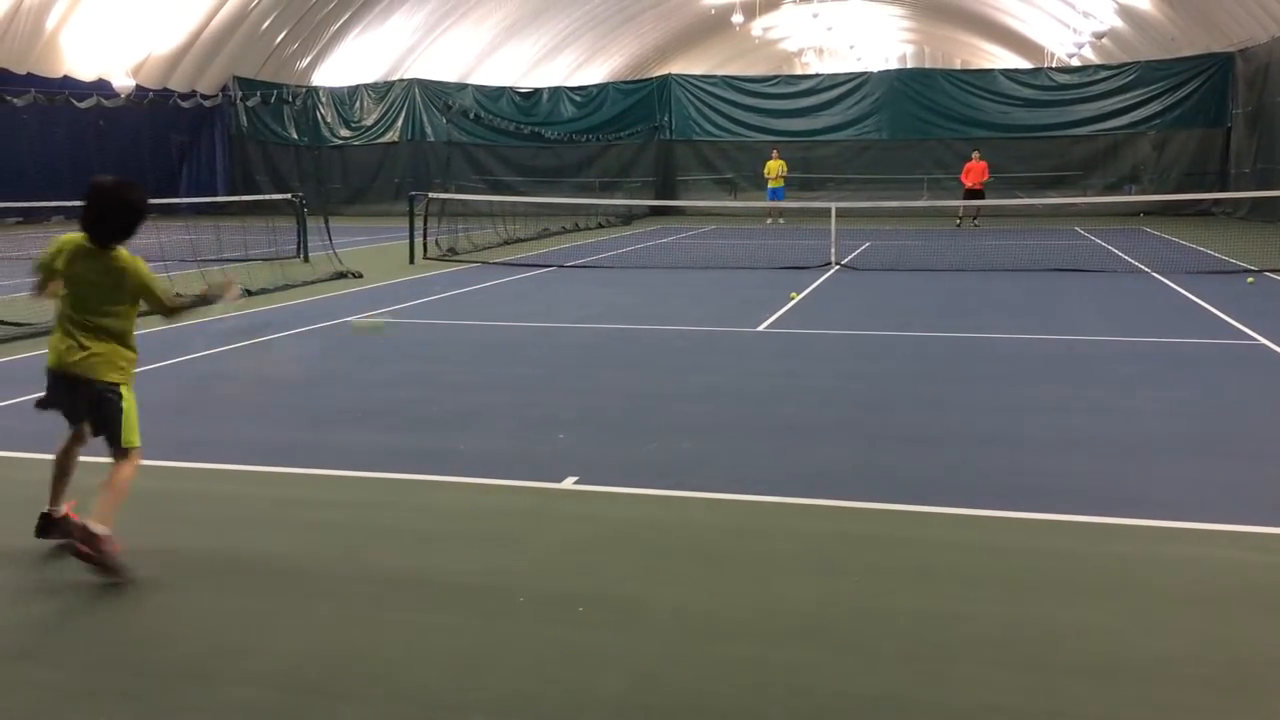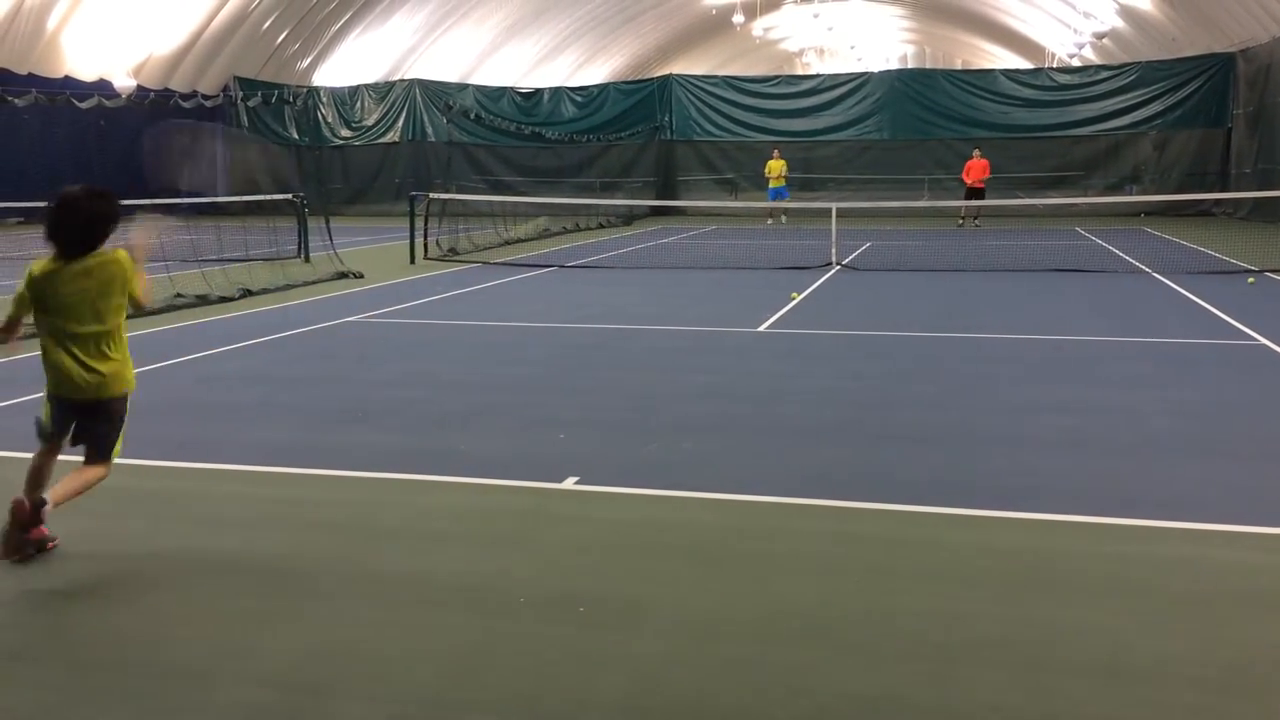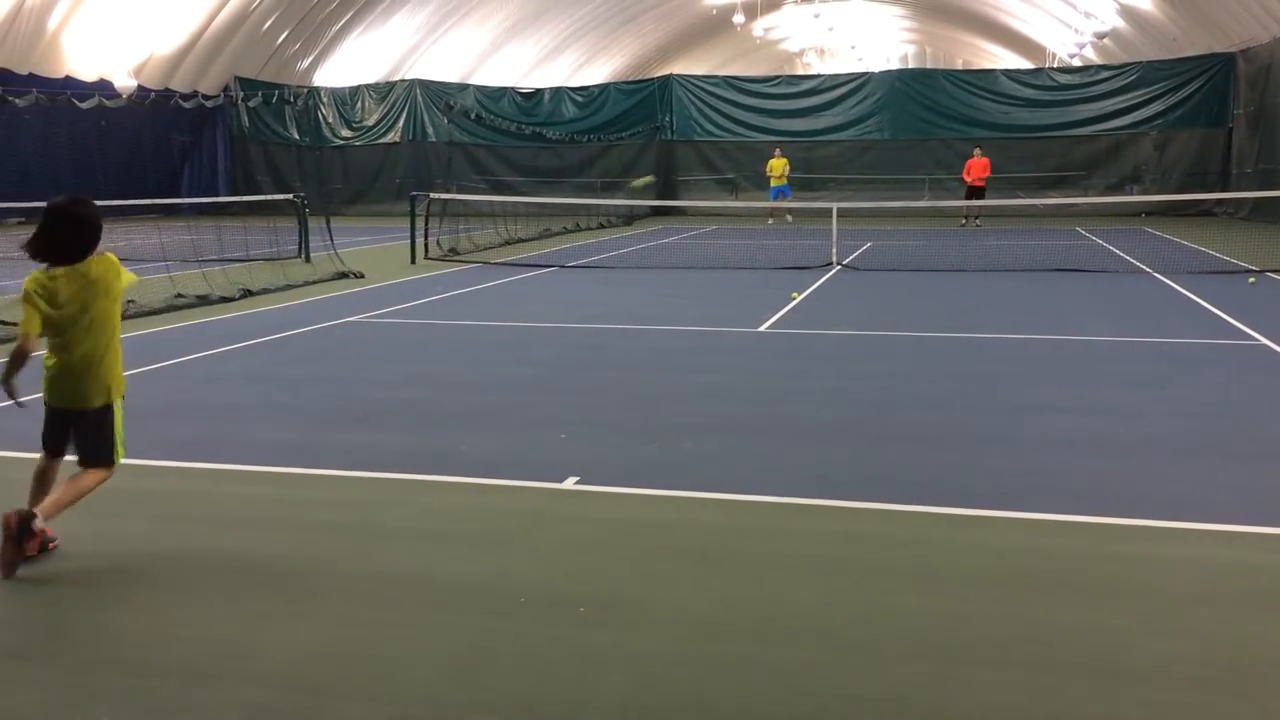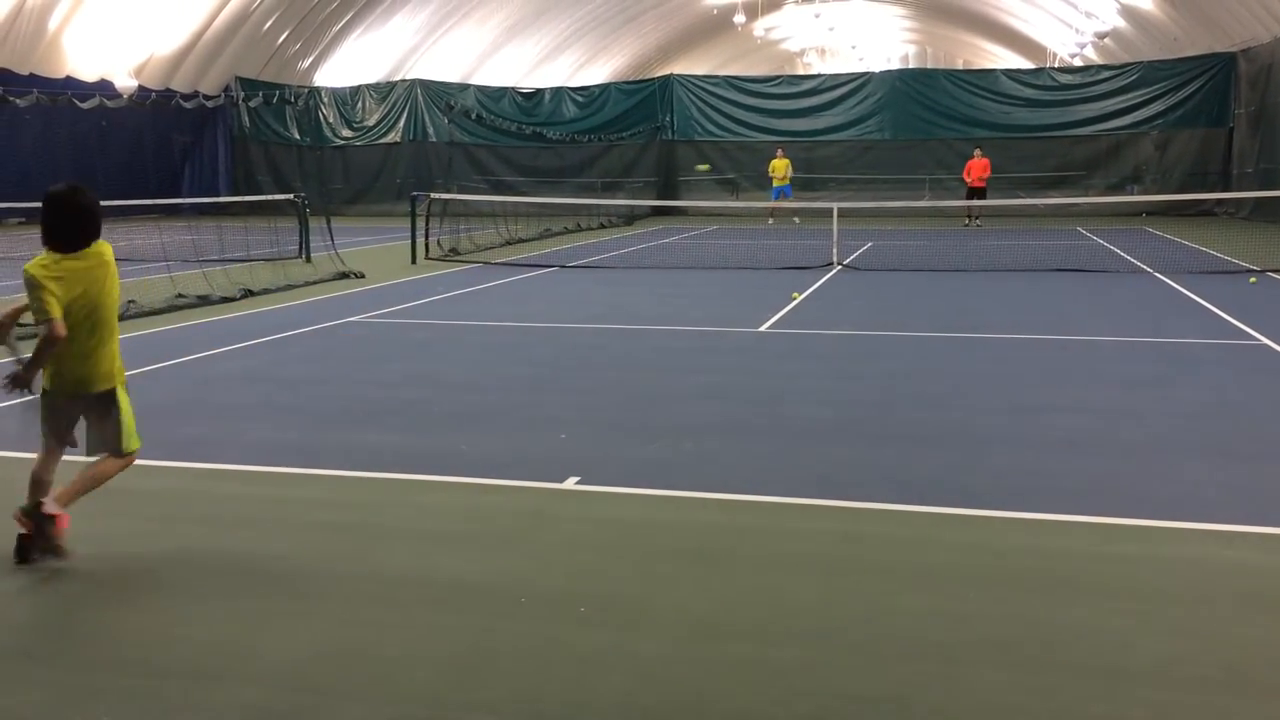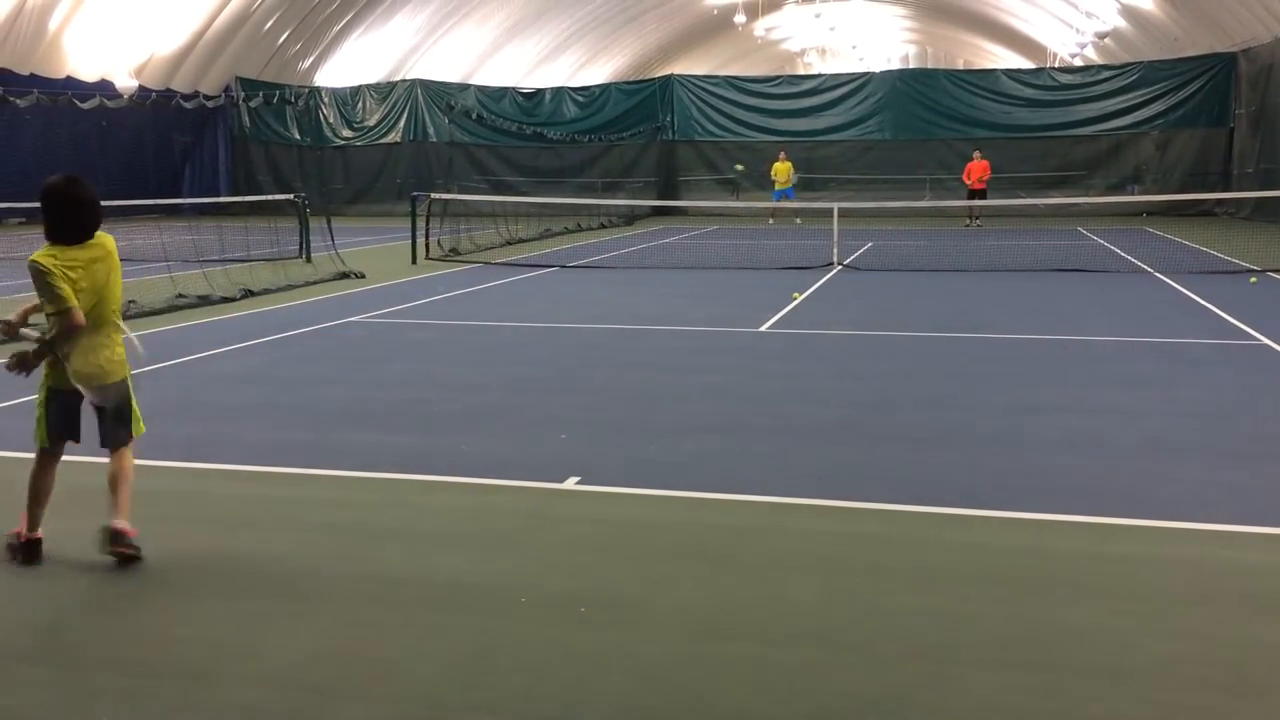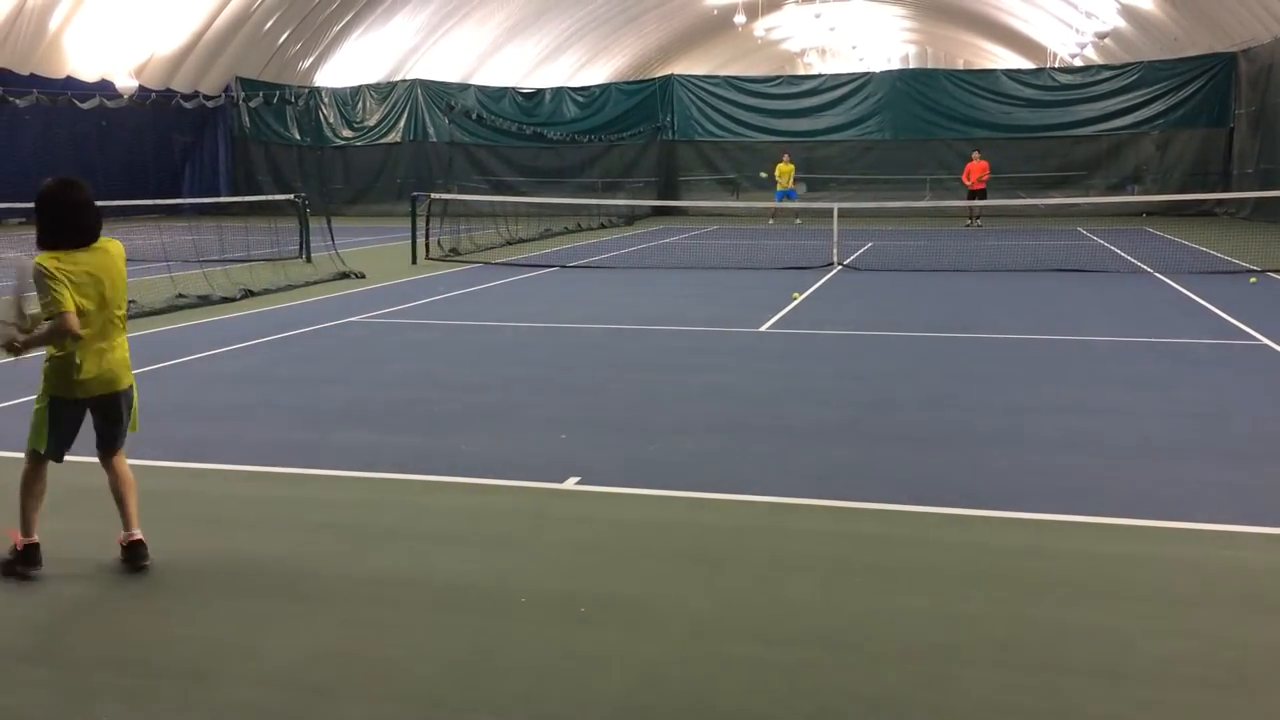
dt=0.1s
person 1, frame 1
left shoulder: (67, 247)
right shoulder: (127, 267)
left elbow: (42, 287)
right elbow: (167, 308)
right wrist: (207, 297)
left hip: (62, 364)
right hip: (105, 371)
left knee: (79, 433)
right knee: (126, 456)
left ankle: (55, 514)
right ankle: (94, 530)
person 1, frame 2
left shoulder: (42, 273)
right shoulder: (119, 263)
right elbow: (140, 302)
right wrist: (140, 260)
left hip: (64, 382)
right hip: (110, 384)
left knee: (48, 449)
right knee: (96, 464)
right ankle: (41, 506)
person 1, frame 3
left shoulder: (36, 286)
right shoulder: (108, 268)
left hip: (61, 388)
right hip: (100, 389)
left knee: (52, 455)
right knee: (98, 468)
person 1, frame 4
left shoulder: (38, 271)
right shoulder: (104, 254)
left elbow: (56, 333)
left hip: (62, 377)
right hip: (103, 376)
left knee: (51, 450)
right knee: (119, 457)
left ankle: (33, 531)
right ankle: (49, 508)
person 1, frame 5
left shoulder: (44, 262)
right shoulder: (107, 246)
left elbow: (74, 321)
left wrist: (35, 356)
left hip: (66, 372)
right hip: (110, 367)
left knee: (48, 453)
right knee: (121, 449)
right ankle: (119, 527)
person 1, frame 6
left shoulder: (48, 265)
right shoulder: (114, 251)
left elbow: (68, 326)
left hip: (68, 378)
right hip: (115, 373)
left knee: (37, 459)
right knee: (113, 455)
right ankle: (133, 539)
